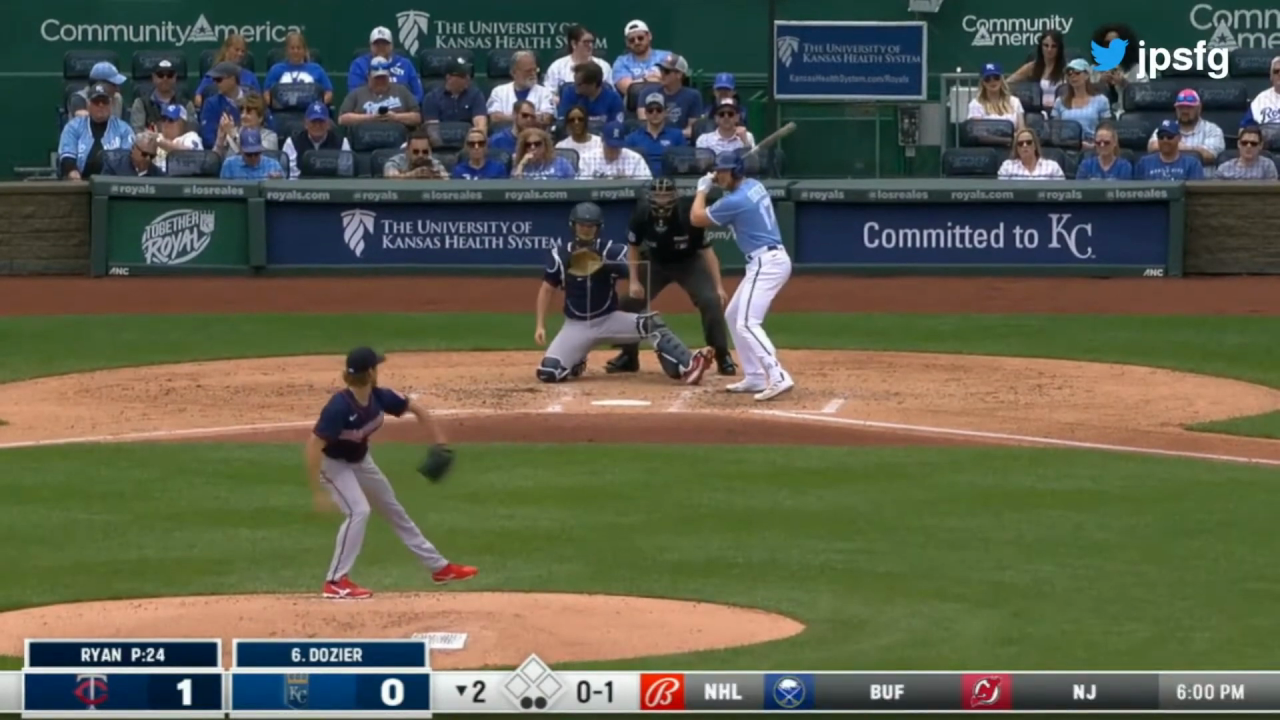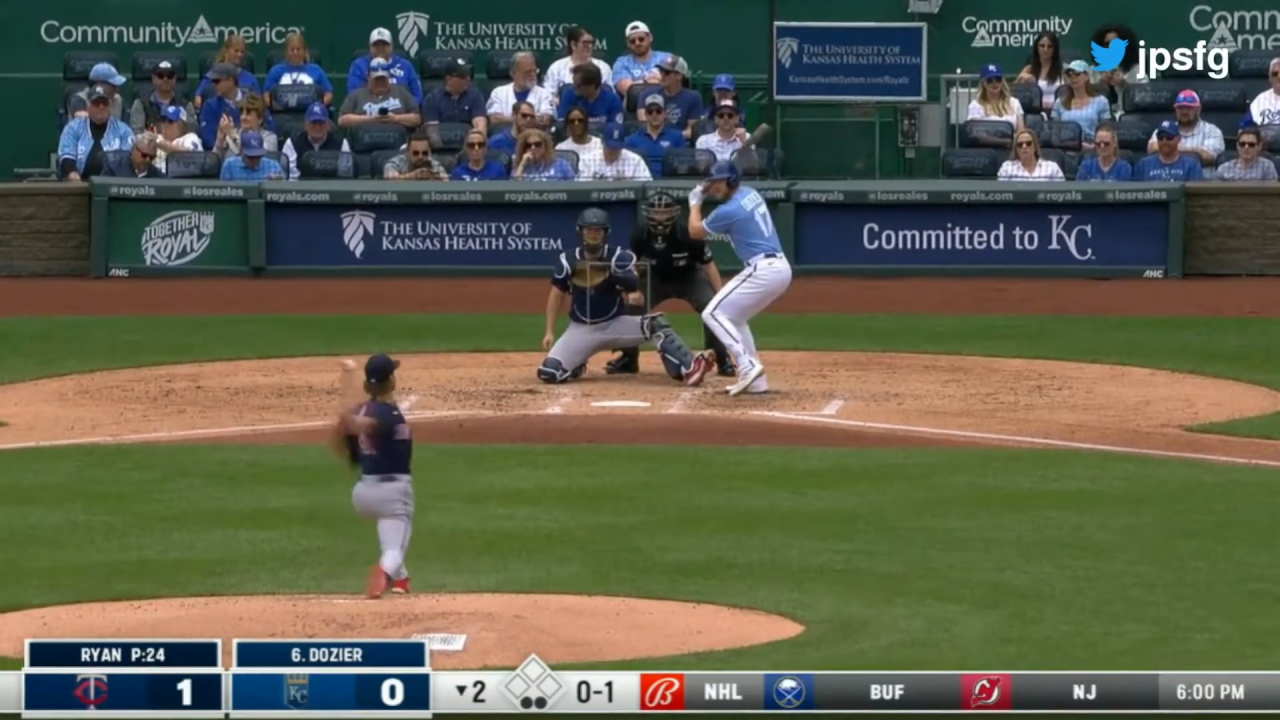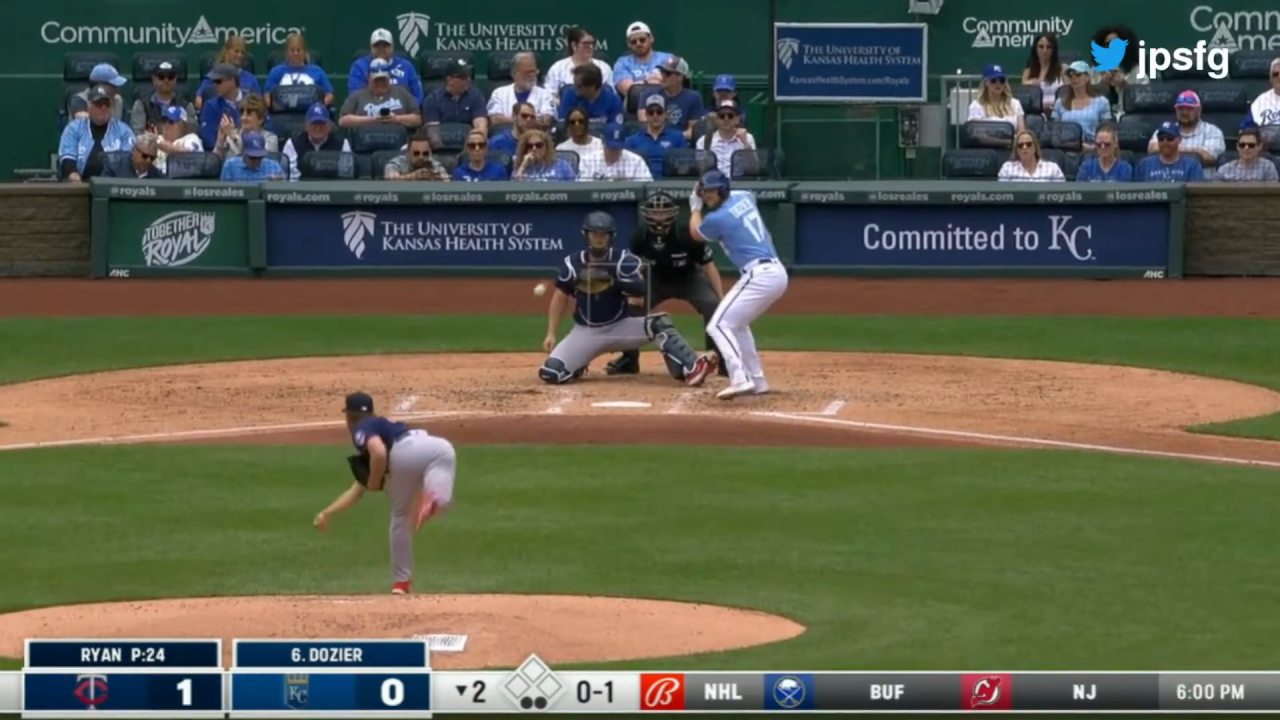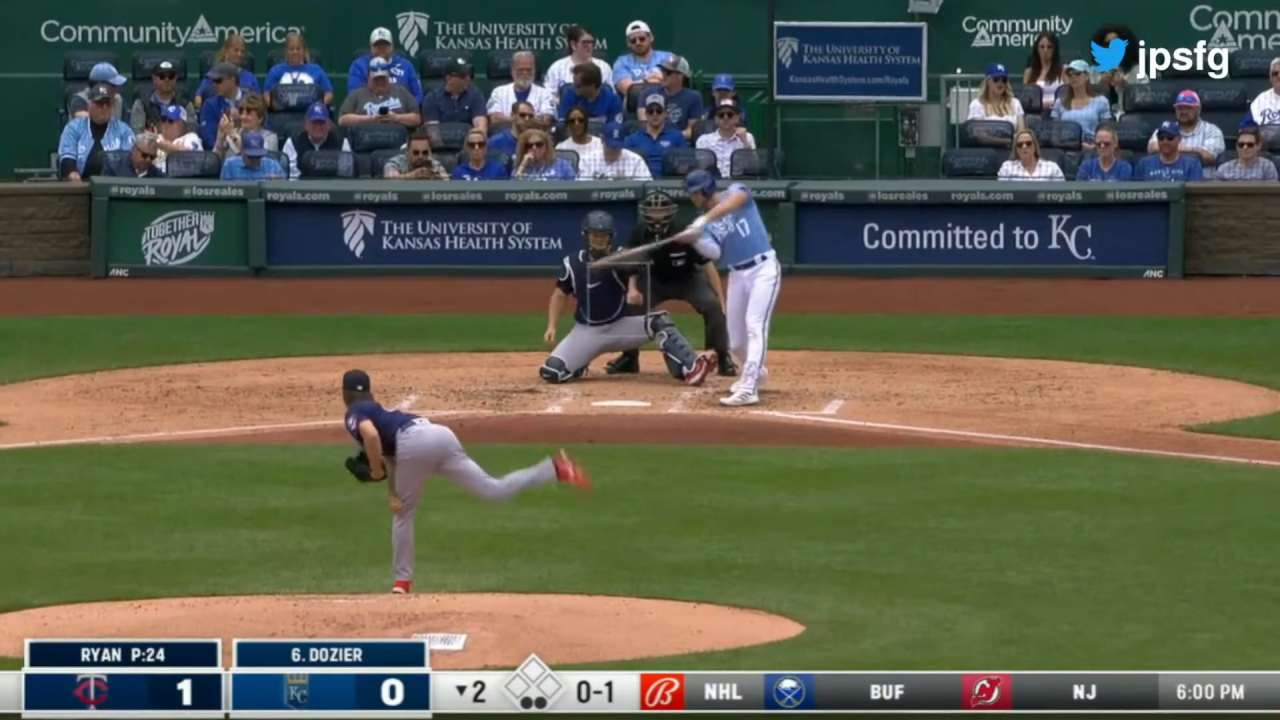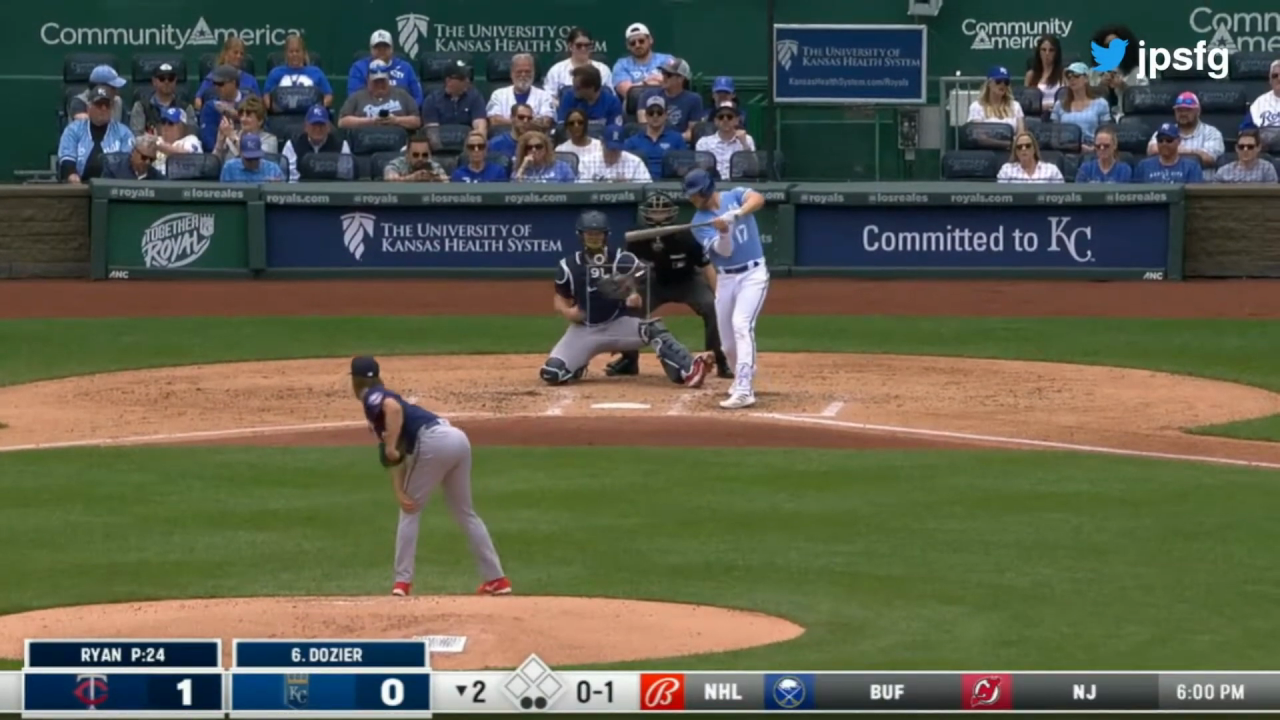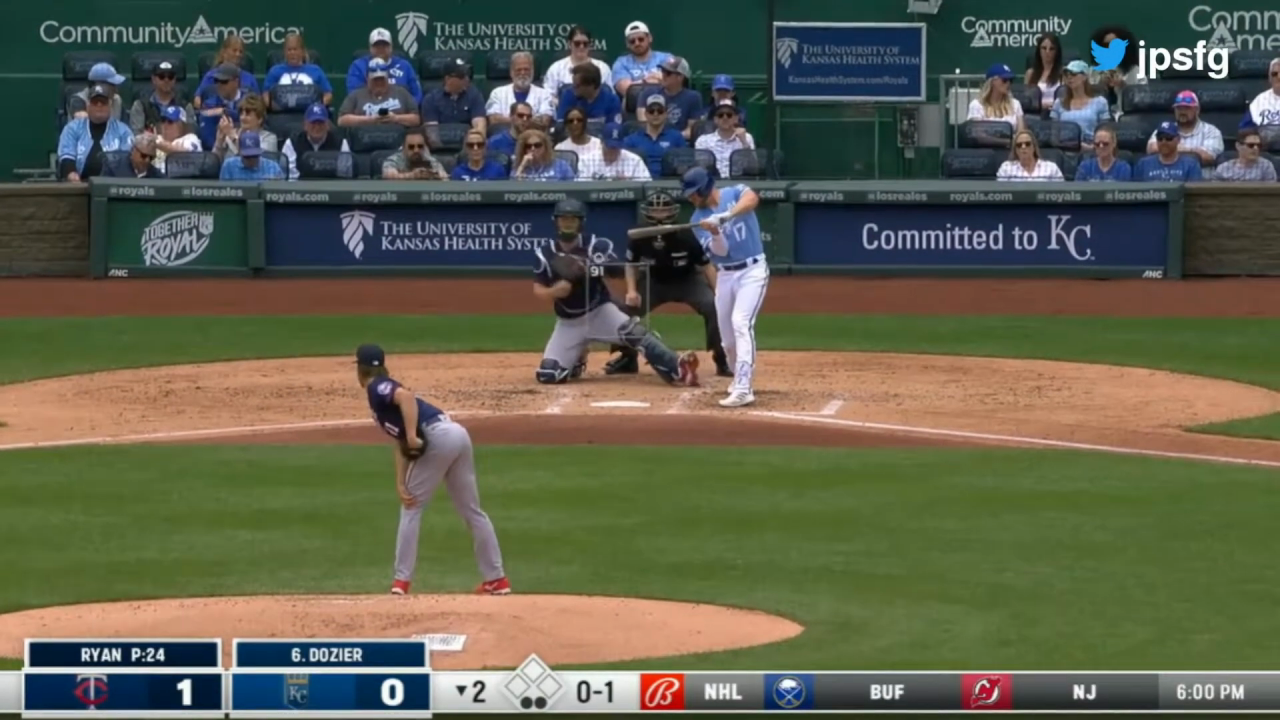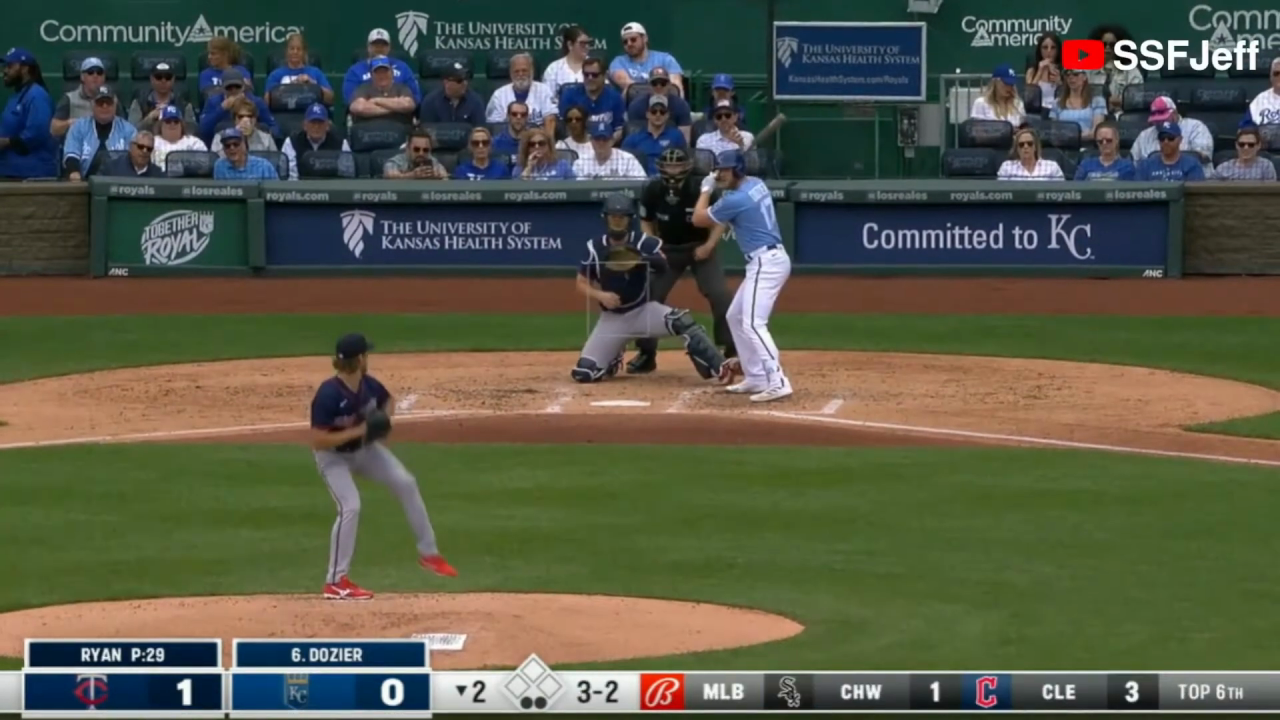
dt=0.3s
person 1, frame 1
left shoulder: (380, 396)
right shoulder: (338, 406)
left elbow: (414, 409)
right elbow: (312, 446)
left wrist: (439, 440)
right wrist: (318, 491)
left hip: (360, 461)
right hip: (334, 465)
left knee: (395, 512)
right knee: (358, 512)
left ankle: (439, 566)
right ankle: (335, 582)
person 1, frame 2
left shoulder: (365, 410)
right shoulder: (385, 412)
right elbow: (351, 421)
left hip: (363, 492)
right hip: (393, 492)
right knee: (393, 554)
left ankle: (398, 576)
right ankle: (386, 571)
person 1, frame 3
left shoulder: (362, 429)
left elbow: (379, 453)
right elbow: (360, 487)
left wrist: (374, 483)
right wrist: (329, 512)
left hip: (408, 452)
right hip: (440, 447)
left knee: (400, 516)
left ankle: (401, 580)
right ankle: (431, 500)
person 1, frame 4
left shoulder: (353, 415)
right shoulder: (380, 412)
left elbow: (371, 435)
right elbow: (392, 459)
left wrist: (376, 470)
right wrist: (393, 495)
left hip: (415, 443)
right hip: (441, 436)
left knee: (404, 513)
right knee: (494, 489)
left ankle: (402, 579)
right ankle: (556, 469)
person 1, frame 5
left shoulder: (372, 397)
right shoulder: (379, 406)
left elbow: (394, 407)
right elbow: (398, 456)
left wrist: (391, 448)
right wrist: (399, 491)
left hip: (433, 443)
right hip: (456, 438)
left knee: (411, 512)
right knee: (465, 513)
left ankle: (402, 581)
right ankle: (495, 579)
person 1, frame 6
left shoulder: (377, 388)
right shoulder: (381, 395)
left elbow: (406, 396)
right elbow: (401, 444)
left wrist: (412, 438)
right wrist: (401, 483)
left hip: (437, 439)
left knee: (412, 508)
right knee: (471, 511)
left ankle: (402, 579)
right ankle: (496, 578)
person 1, frame 7
left shoulder: (369, 384)
right shoulder: (328, 394)
left elbow: (389, 401)
right elbow: (317, 441)
left wrist: (381, 423)
right wrist: (358, 431)
left hip: (363, 448)
right hip: (332, 456)
left knee: (405, 484)
right knee: (350, 507)
left ankle: (428, 553)
right ankle: (335, 583)
person 2, frame 1
left shoulder: (734, 201)
right shoulder: (755, 185)
left elbow: (696, 218)
left wrist: (702, 189)
right wrist: (714, 181)
left hip: (767, 263)
right hip: (776, 260)
left knee: (746, 322)
right knee: (735, 316)
left ankle: (777, 377)
right ankle: (756, 378)
person 2, frame 2
left shoulder: (728, 211)
right shoulder: (750, 193)
left elbow: (695, 232)
left wrist: (694, 202)
right wrist: (708, 192)
left hip: (763, 270)
right hip: (779, 269)
left knee: (713, 314)
right knee: (733, 318)
left ankle: (748, 366)
right ankle: (754, 380)
person 2, frame 3
left shoulder: (716, 218)
right shoulder: (744, 199)
left elbow: (695, 235)
left wrist: (696, 207)
right wrist: (708, 201)
left hip: (757, 277)
right hip: (774, 274)
left knee: (718, 326)
right knee: (735, 323)
left ankle: (741, 379)
right ankle: (755, 378)
person 2, frame 4
left shoulder: (735, 192)
right shoulder: (704, 225)
left elbow: (737, 199)
right elbow: (715, 253)
left wrist: (703, 220)
right wrist: (695, 239)
left hip: (765, 270)
right hip: (738, 276)
left knee: (755, 325)
right knee: (737, 340)
left ankle: (749, 390)
right ankle: (755, 373)
person 2, frame 5
left shoulder: (736, 195)
right shoulder: (700, 222)
left elbow: (758, 200)
right elbow: (725, 251)
left wrist: (734, 215)
right wrist: (723, 232)
left hip: (753, 274)
right hip: (725, 279)
left knee: (741, 326)
right knee: (728, 338)
left ankle: (744, 391)
right ankle: (744, 376)
person 2, frame 6
left shoulder: (736, 192)
right shoulder: (698, 219)
left elbow: (752, 200)
right elbow: (720, 250)
left wrist: (723, 217)
right wrist: (715, 233)
left hip: (752, 271)
right hip: (725, 276)
left knee: (741, 324)
right knee: (728, 334)
left ankle: (743, 388)
right ankle: (742, 375)
person 2, frame 7
left shoulder: (736, 199)
right shoulder: (756, 184)
left elbow: (699, 219)
left wrist: (706, 189)
left hip: (766, 263)
right hip: (769, 261)
left knee: (753, 323)
right knee: (736, 316)
left ankle: (777, 383)
right ankle: (756, 378)
person 3, frame 1
left shoulder: (688, 218)
right shoulder: (640, 217)
left elbow: (707, 251)
right elbow: (633, 248)
left wrist: (719, 286)
right wrist: (634, 280)
left hip: (688, 264)
right hip: (656, 265)
left knee: (711, 301)
right knee: (629, 301)
left ankle: (722, 355)
right ankle: (629, 355)
person 3, frame 2
left shoulder: (688, 235)
right shoulder: (640, 234)
left elbow: (709, 266)
left hip: (689, 278)
right hip: (655, 279)
right knee: (628, 307)
left ankle: (722, 358)
right ankle: (629, 358)
person 3, frame 3
left shoulder: (687, 235)
right shoulder: (640, 236)
left elbow: (708, 266)
left wrist: (721, 300)
left hip: (689, 278)
right hip: (656, 280)
left knee: (712, 306)
right ankle: (629, 358)
person 3, frame 4
right shoulder: (639, 235)
left elbow: (708, 265)
left wrist: (721, 300)
right wrist: (632, 290)
left hip: (688, 279)
right hip: (654, 281)
left knee: (713, 305)
left ankle: (723, 358)
right ankle: (629, 357)
person 3, frame 5
left shoulder: (685, 237)
right shoulder: (639, 238)
left elbow: (707, 268)
left hip: (687, 282)
right hip: (655, 283)
left knee: (713, 307)
left ankle: (722, 360)
right ankle: (629, 359)
person 3, frame 6
left shoulder: (686, 235)
right shoulder: (639, 236)
left elbow: (707, 267)
right elbow: (630, 264)
right wrist: (631, 290)
left hip: (688, 281)
right hip: (654, 282)
left knee: (713, 306)
right knee: (626, 308)
left ankle: (722, 360)
right ankle: (628, 358)
person 3, frame 7
left shoulder: (700, 188)
right shoulder: (652, 190)
right elbow: (646, 223)
left wrist: (710, 245)
left hip: (700, 248)
right hip: (667, 250)
left knee: (720, 295)
right knee: (649, 297)
left ankle: (732, 352)
right ankle: (646, 354)
person 4, frame 1
left shoulder: (611, 249)
right shoulder: (559, 255)
left elbow: (624, 270)
right elbow: (546, 290)
left wrist: (602, 264)
right wrist: (540, 325)
left hip: (610, 320)
right hip: (576, 325)
left knee: (651, 323)
right knee: (548, 372)
left ankle: (687, 367)
right ankle: (575, 364)
person 4, frame 2
left shoulder: (619, 256)
right shoulder: (567, 260)
left elbow: (633, 284)
right elbow: (557, 296)
left wrist: (607, 275)
right wrist: (549, 332)
left hip: (615, 324)
right hip: (581, 329)
left knee: (656, 324)
right knee: (548, 373)
left ankle: (689, 369)
right ankle: (576, 366)
person 4, frame 3
left shoulder: (624, 260)
right shoulder: (572, 263)
left elbow: (640, 290)
right elbow: (559, 298)
left wrist: (613, 282)
right wrist: (551, 334)
left hip: (620, 326)
right hip: (586, 332)
left knee: (659, 323)
right knee: (550, 373)
left ankle: (691, 368)
right ankle: (577, 366)
person 4, frame 4
right shoulder: (572, 263)
right elbow: (559, 296)
right wrist: (552, 326)
left hip: (621, 326)
right hip: (586, 331)
left knee: (659, 322)
right knee: (551, 372)
left ankle: (691, 368)
right ankle: (578, 365)
person 4, frame 5
left shoulder: (620, 259)
right shoulder: (568, 265)
left elbow: (645, 273)
right elbow: (558, 299)
left wrist: (630, 280)
right wrist: (568, 312)
left hip: (617, 325)
right hip: (583, 331)
left knee: (653, 329)
right knee: (551, 373)
left ankle: (689, 370)
right ankle: (577, 366)
person 4, frame 6
left shoulder: (596, 245)
right shoulder: (544, 254)
left elbow: (616, 268)
right elbow: (539, 292)
left wrist: (588, 266)
right wrist: (555, 290)
left hip: (601, 312)
right hip: (569, 323)
left knee: (633, 332)
right knee: (547, 375)
left ankle: (678, 369)
right ankle: (576, 362)
person 4, frame 7
left shoulder: (644, 242)
right shoulder: (594, 248)
left elbow: (663, 265)
right elbow: (581, 283)
left wrist: (640, 259)
right wrist: (600, 295)
left hip: (644, 310)
right hip: (612, 318)
left knee: (681, 321)
right knee: (583, 373)
left ankle: (720, 368)
right ankle: (612, 360)
